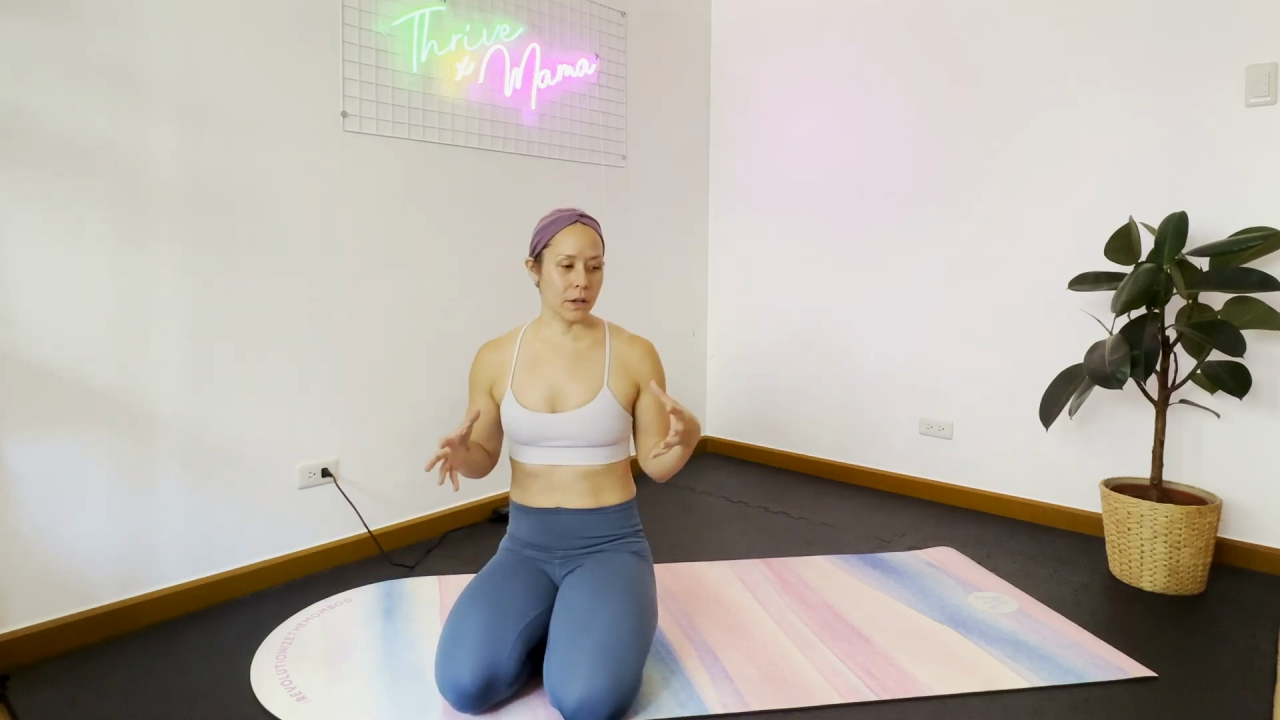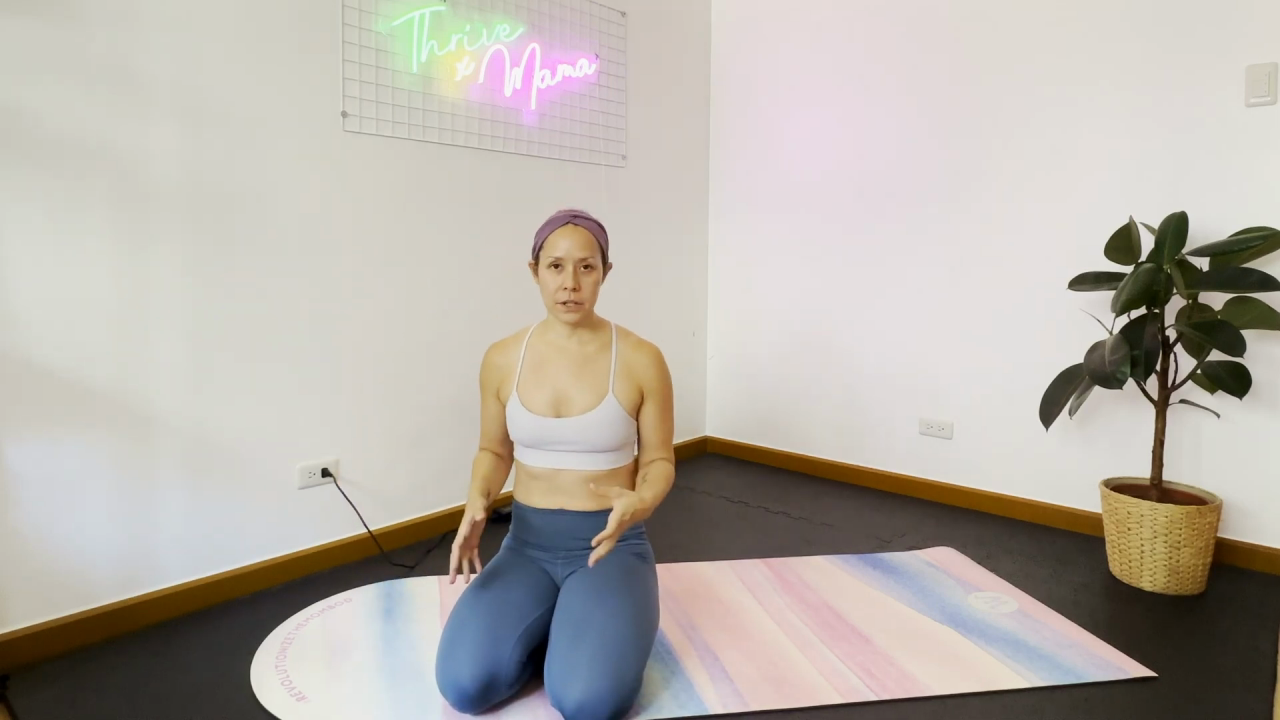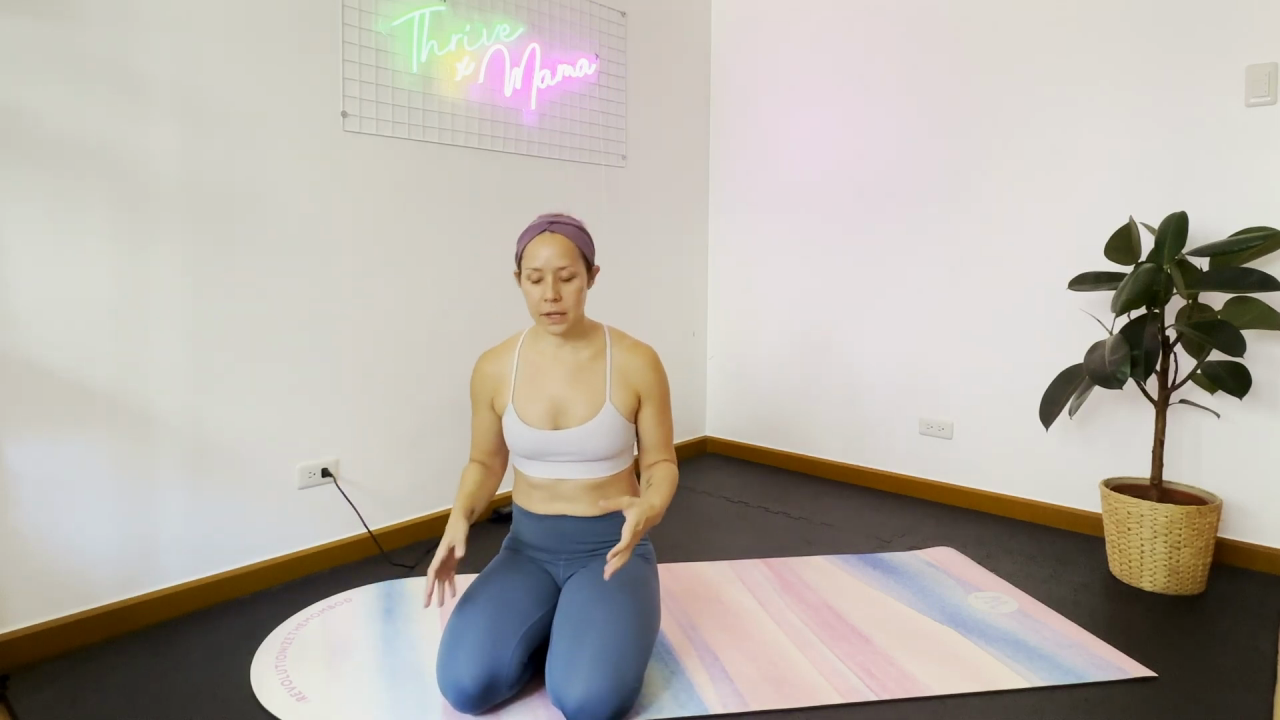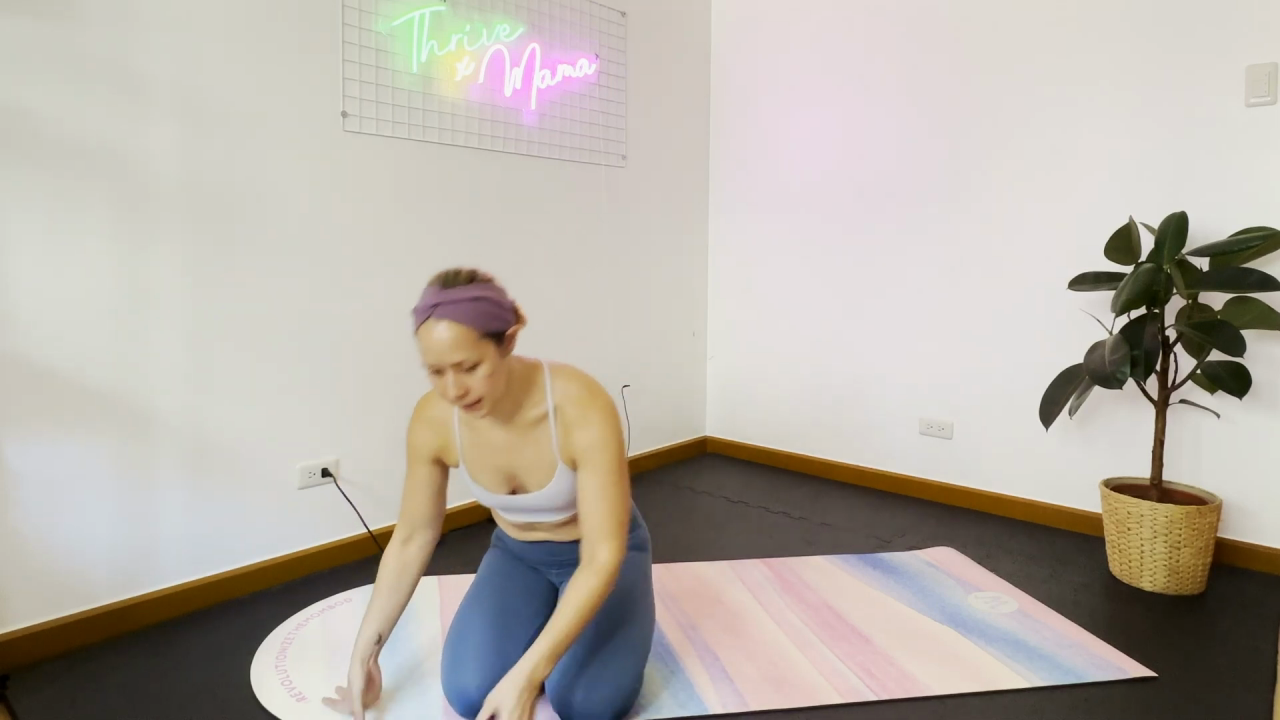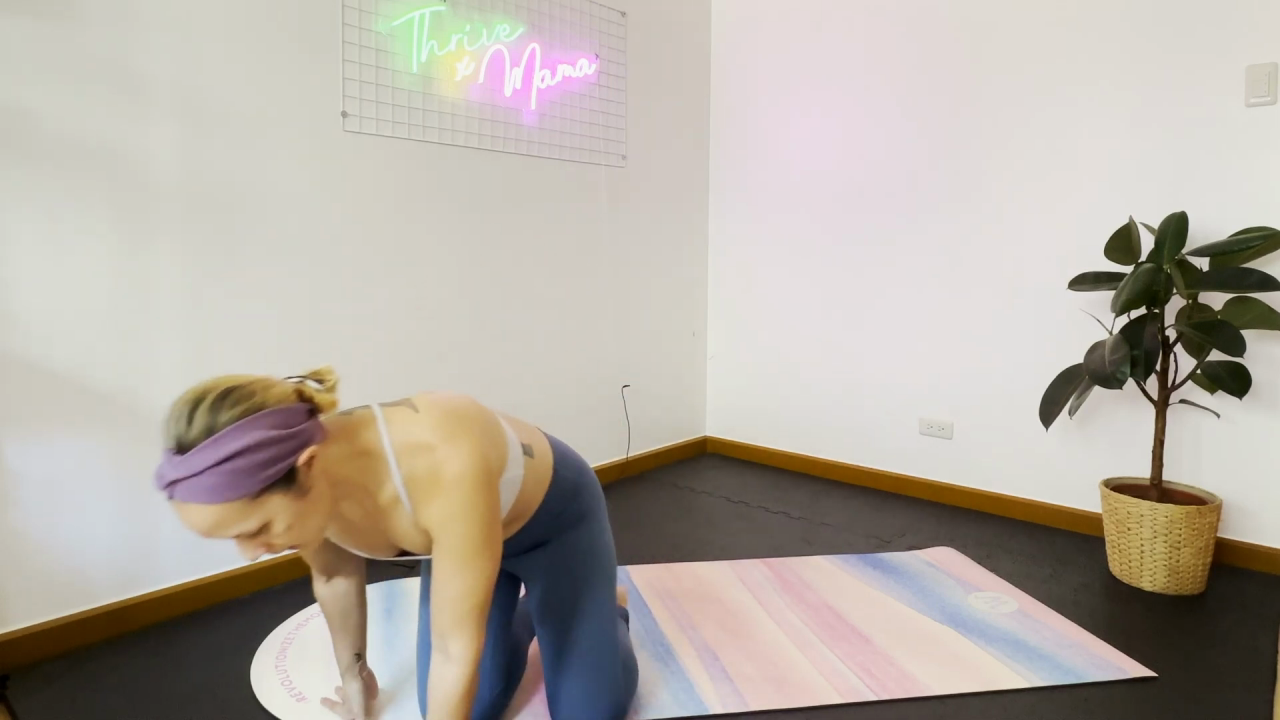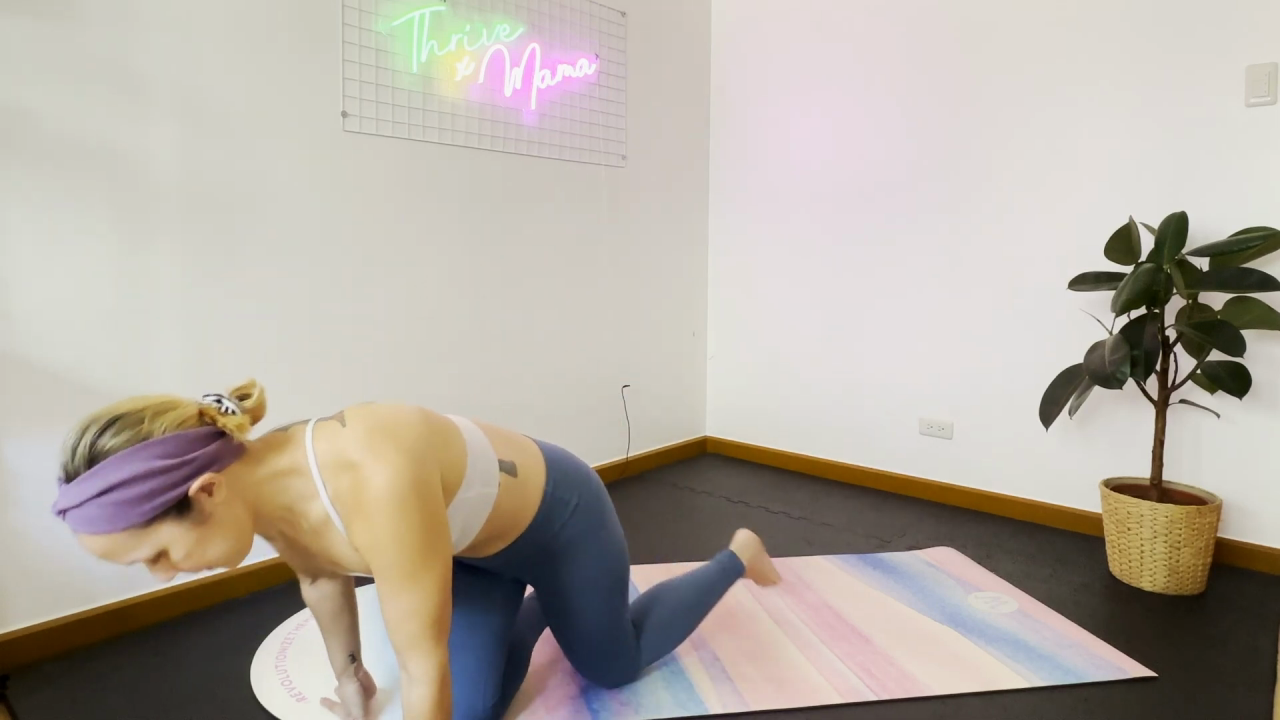
dt=0.5s
person 1, frame 1
left shoulder: (634, 354)
right shoulder: (495, 357)
left elbow: (657, 459)
right elbow: (484, 457)
left wrist: (684, 437)
right wrist: (461, 452)
left hip: (610, 544)
right hip: (526, 544)
left ankle: (601, 628)
right ankle: (554, 630)
person 1, frame 2
left shoulder: (641, 359)
right shoulder: (502, 359)
left elbow: (658, 461)
left wrist: (639, 503)
right wrist: (477, 501)
left hip: (611, 546)
right hip: (528, 545)
left ankle: (603, 631)
right ankle: (551, 630)
person 1, frame 3
left shoulder: (634, 362)
right shoulder: (493, 367)
left elbow: (661, 464)
right elbow: (482, 462)
left wrist: (645, 510)
right wrist: (458, 520)
left hip: (611, 548)
right hip: (529, 546)
left ankle: (598, 627)
right ankle: (549, 629)
person 1, frame 4
left shoulder: (583, 406)
right shoulder: (433, 420)
left elbow: (605, 554)
right elbow: (412, 538)
left wrist: (527, 676)
right wrist: (364, 654)
left hip: (597, 560)
right hip: (516, 554)
right ankle: (543, 621)
person 1, frame 5
left shoulder: (443, 463)
right shoulder: (300, 487)
left elbow: (456, 653)
right elbow: (337, 578)
right wrist: (355, 676)
left hip: (557, 514)
right hip: (474, 523)
left ankle: (605, 608)
right ankle: (532, 607)
person 1, frame 6
left shoulder: (377, 483)
right shoulder: (261, 490)
right elbow: (323, 578)
left hip: (560, 521)
right hip: (475, 537)
left ankle: (736, 556)
right ankle: (543, 607)
